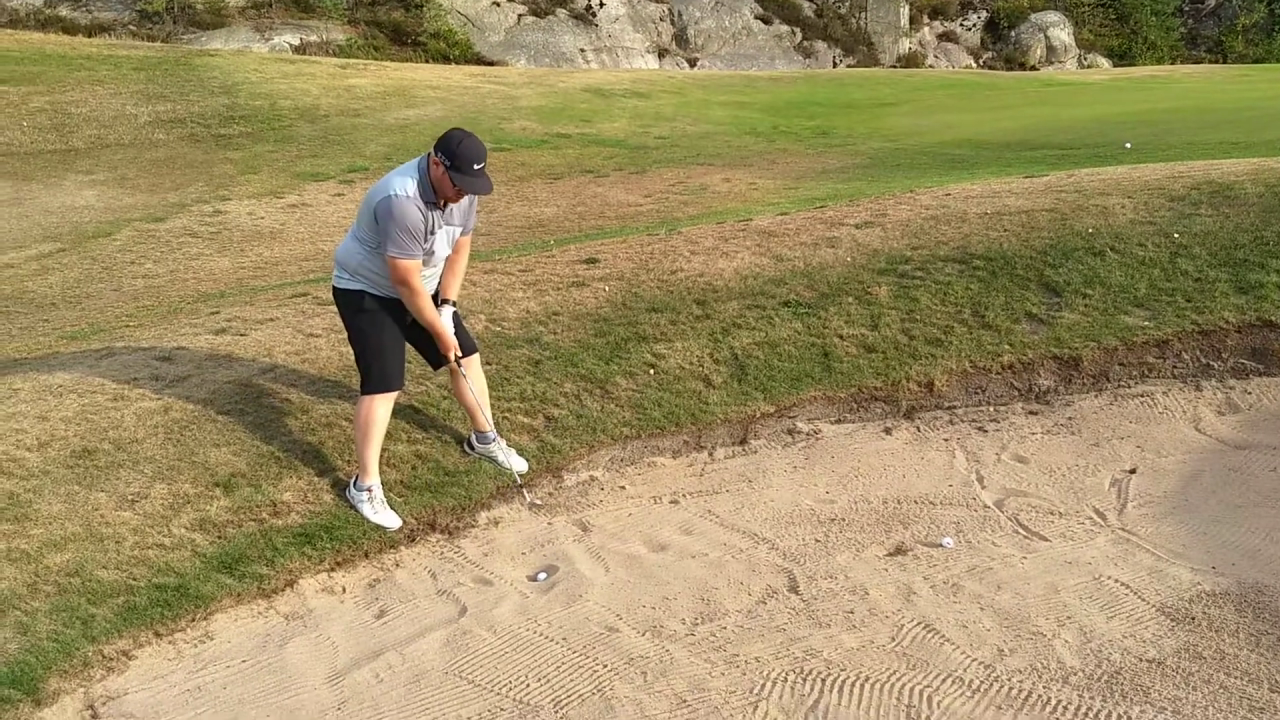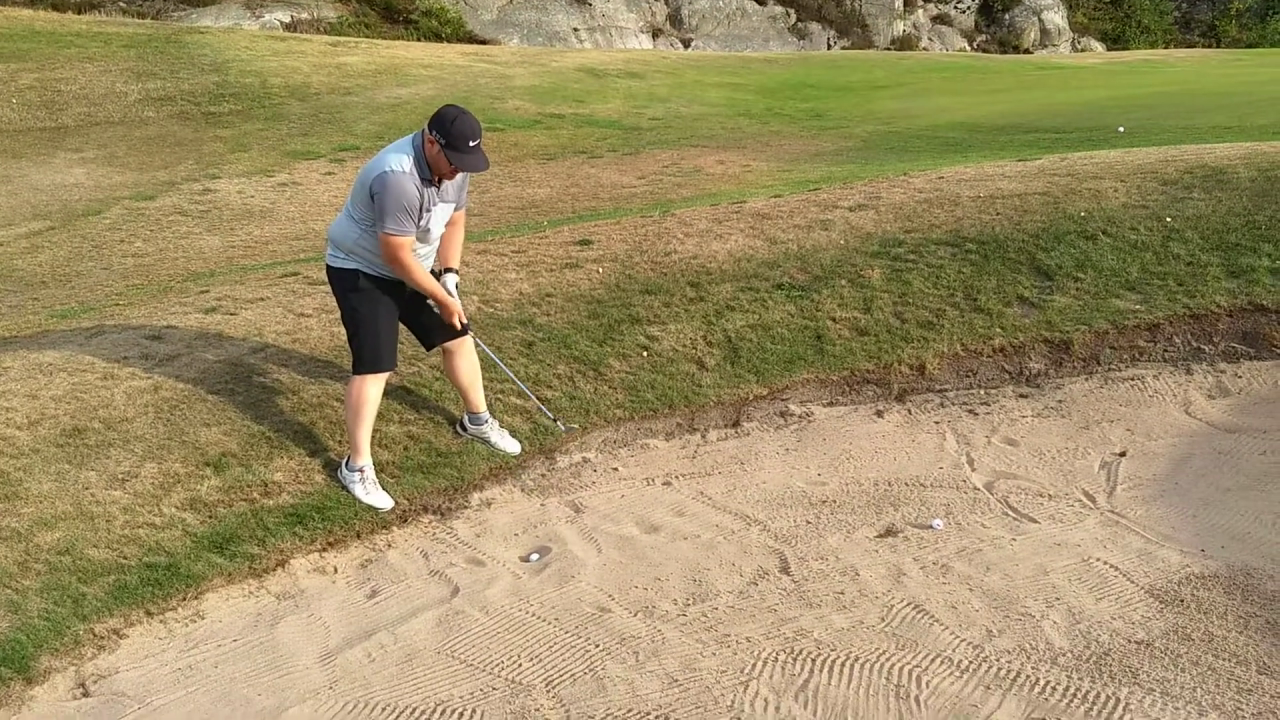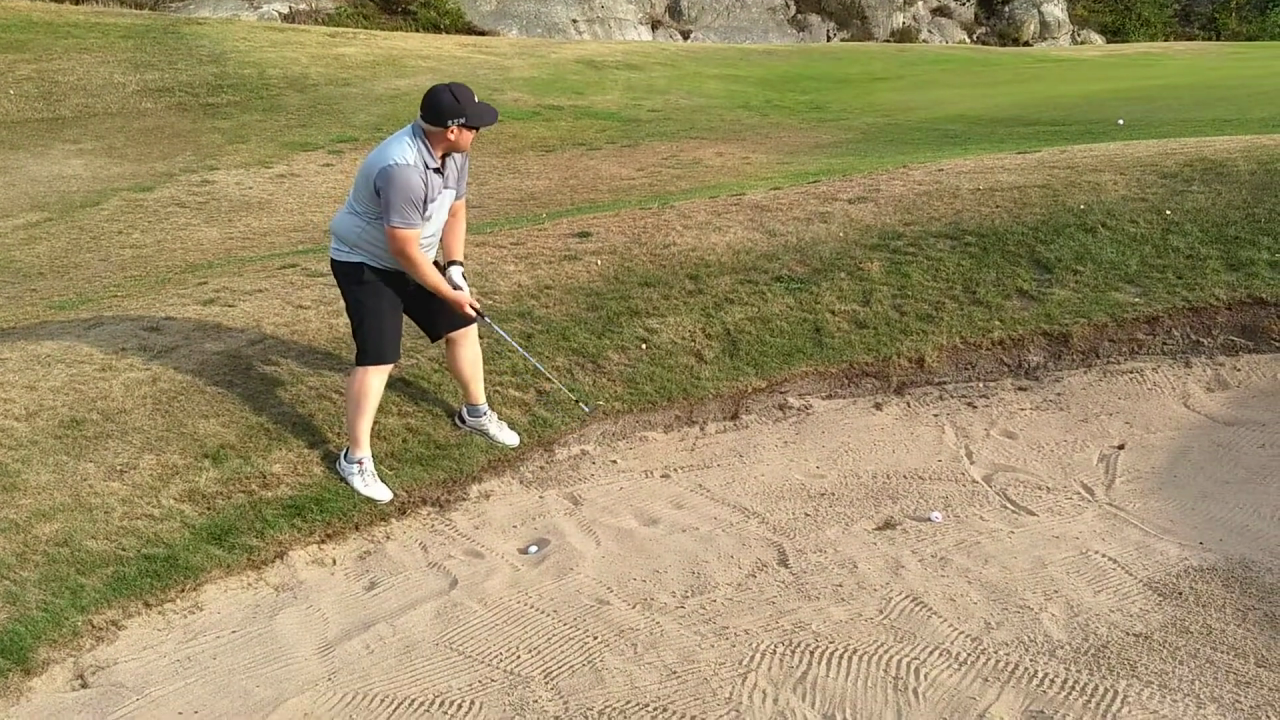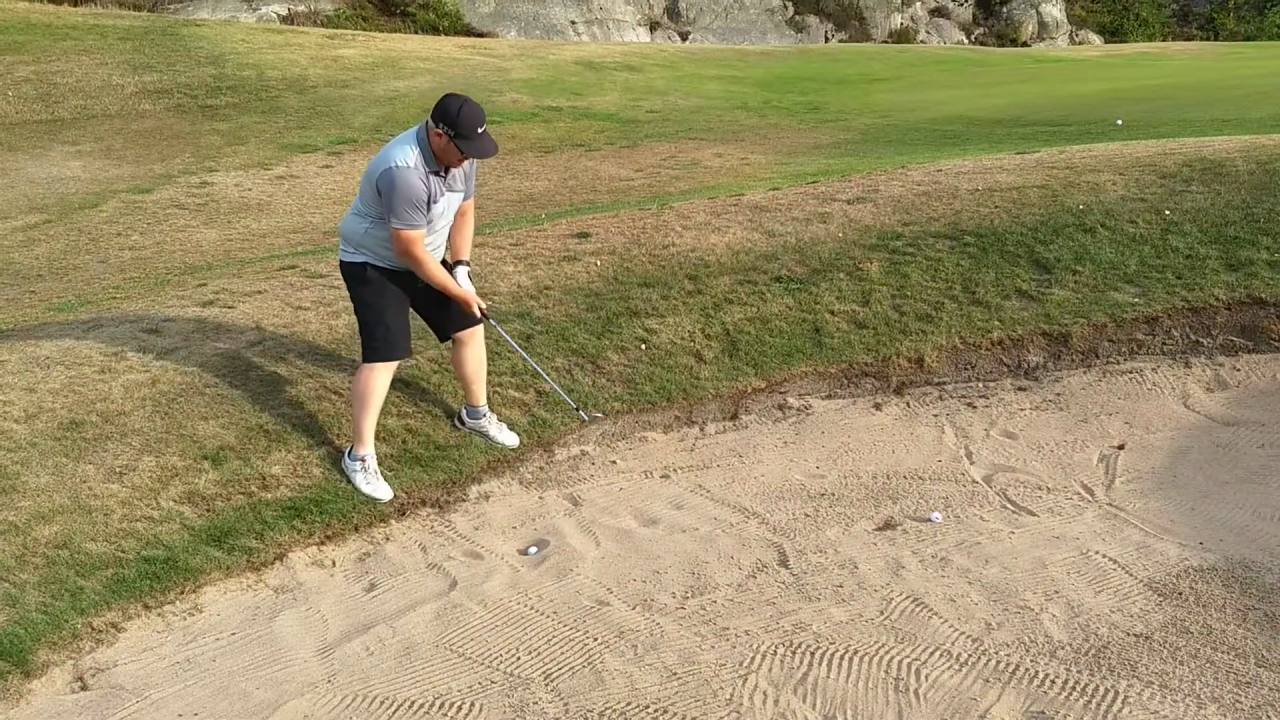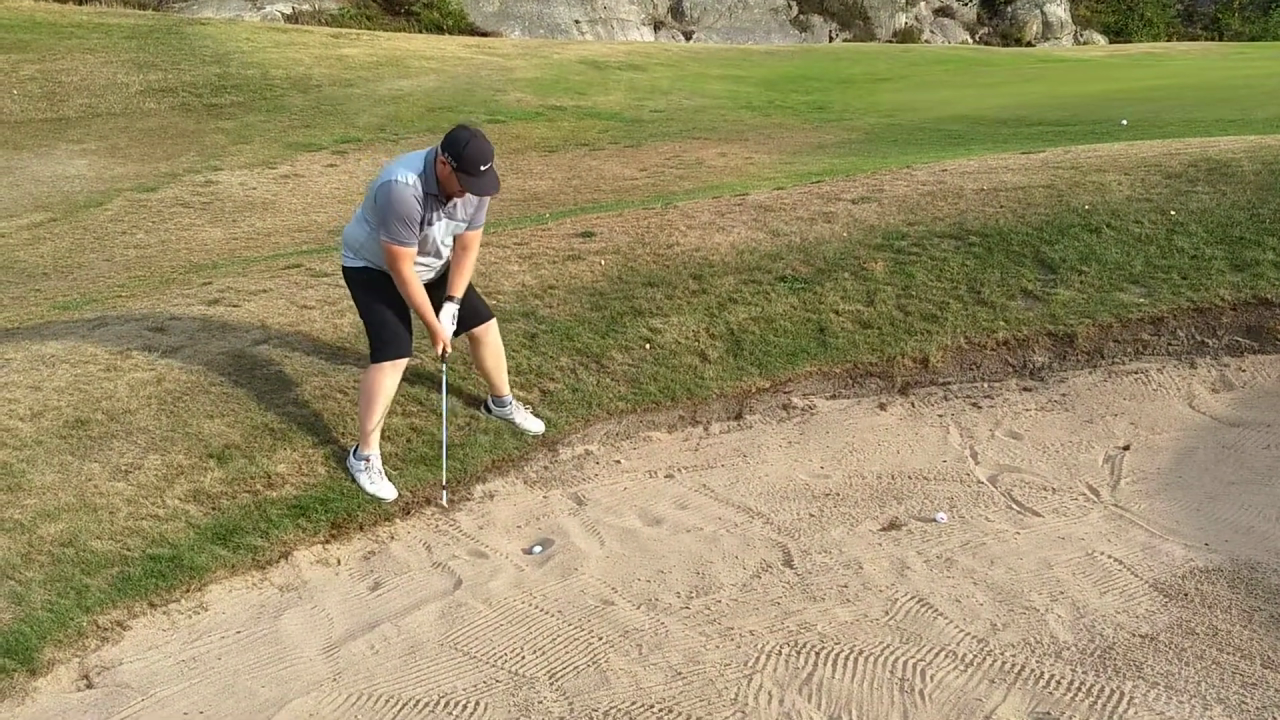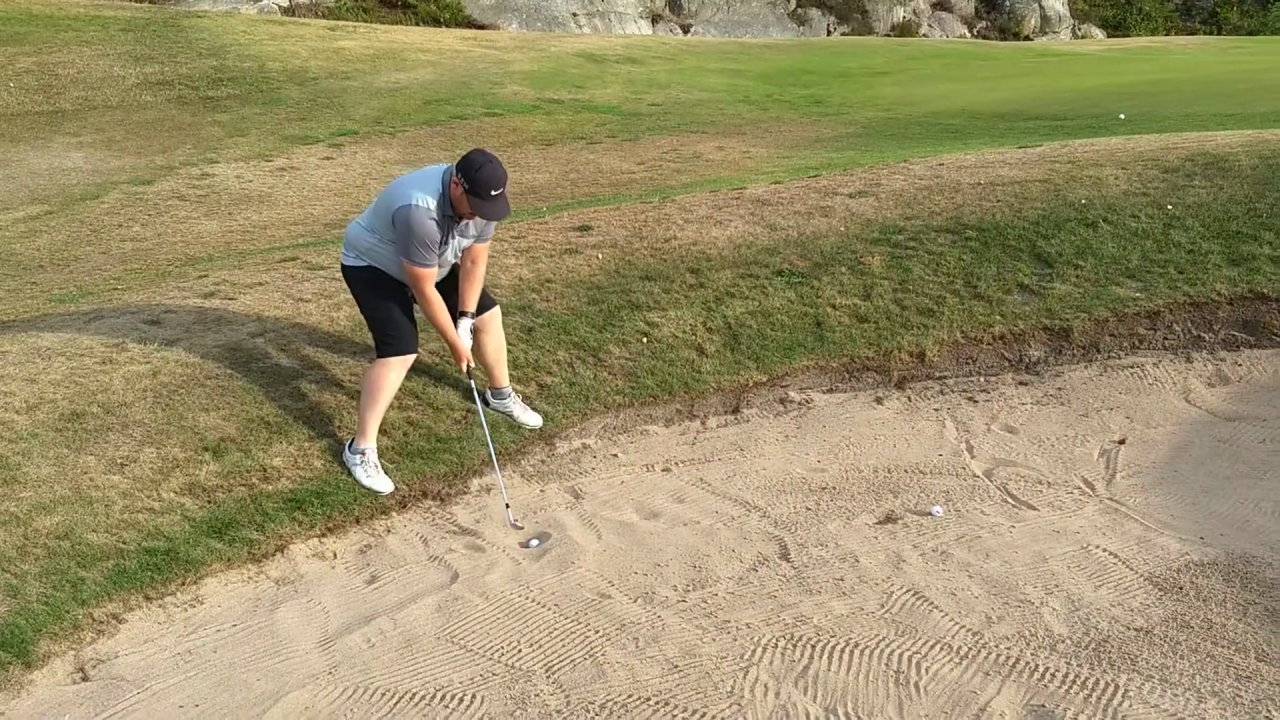
dt=0.5s
person 1, frame 1
left shoulder: (462, 190)
right shoulder: (403, 201)
left elbow: (459, 250)
right elbow: (406, 283)
left wrist: (447, 307)
right wrist: (440, 333)
left hip: (423, 289)
right hip: (367, 292)
left knee: (466, 357)
right knee: (382, 386)
left ankle: (484, 439)
right ankle: (365, 486)
person 1, frame 2
left shoulder: (453, 166)
right shoulder: (397, 177)
left elbow: (454, 221)
right elbow: (397, 257)
left wrist: (450, 276)
right wrist: (442, 297)
left hip: (413, 268)
right hip: (362, 271)
left knee: (458, 338)
right knee: (374, 366)
left ankle: (478, 420)
right ankle: (356, 467)
person 1, frame 3
left shoulder: (452, 153)
right shoulder: (402, 169)
left elbow: (455, 211)
right elbow: (404, 251)
left wrist: (455, 269)
right wrist: (449, 294)
left hip: (416, 260)
right hip: (366, 264)
left knee: (463, 328)
right knee: (377, 359)
left ankle: (476, 412)
right ankle: (356, 459)
person 1, frame 4
left shoulder: (459, 155)
right shoulder: (403, 172)
left elbow: (464, 212)
right elbow: (411, 251)
left wrist: (461, 270)
right wrist: (458, 293)
left hip: (428, 260)
right hip: (373, 264)
left knee: (469, 329)
right knee: (385, 355)
left ankle: (476, 413)
right ankle: (360, 456)
person 1, frame 5
left shoulder: (470, 182)
right shoulder: (402, 189)
left elbow: (467, 247)
right elbow: (400, 267)
left wrist: (451, 304)
right wrist: (433, 326)
left hip: (434, 267)
right hip: (375, 268)
left knee: (484, 324)
right knee: (393, 355)
left ankle: (502, 402)
right ankle: (365, 456)
person 1, frame 6
left shoulder: (481, 197)
right shoulder: (420, 210)
left elbow: (474, 260)
right elbow: (423, 289)
left wrist: (466, 320)
right wrist: (455, 342)
left hip: (433, 265)
right hip: (372, 266)
left knee: (487, 313)
right knee: (399, 352)
left ankle: (501, 395)
right ankle: (361, 450)
